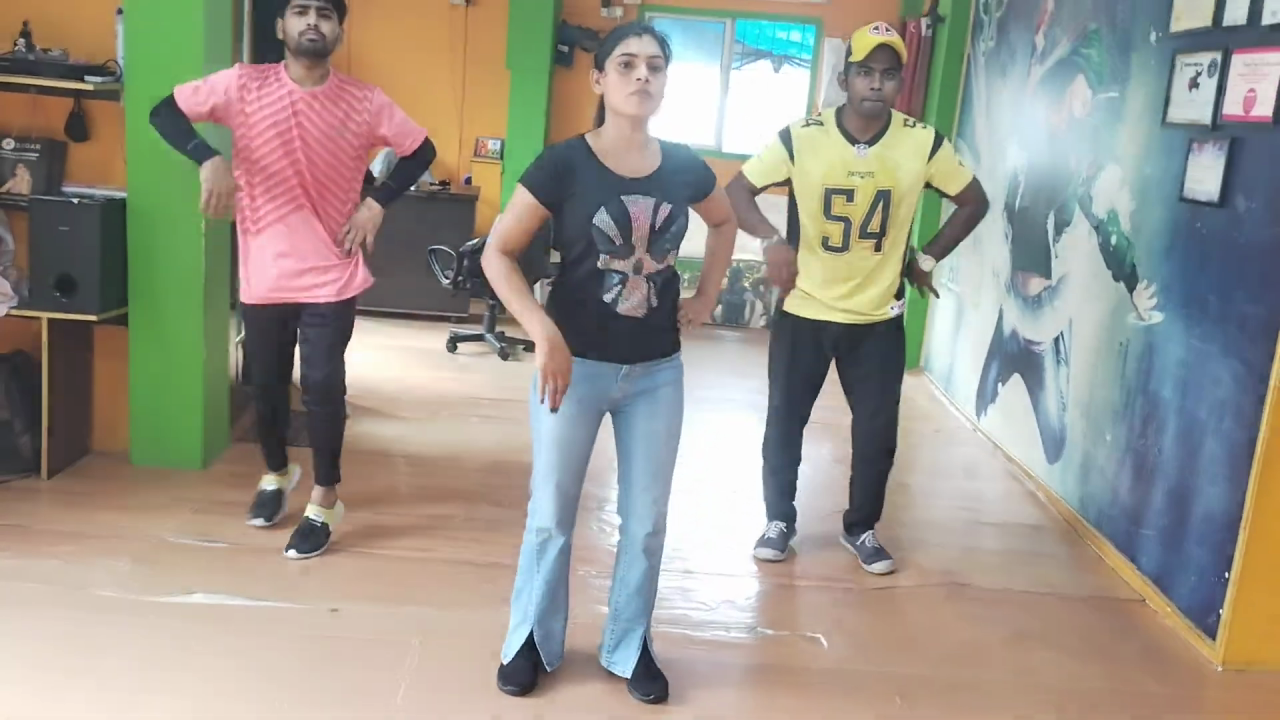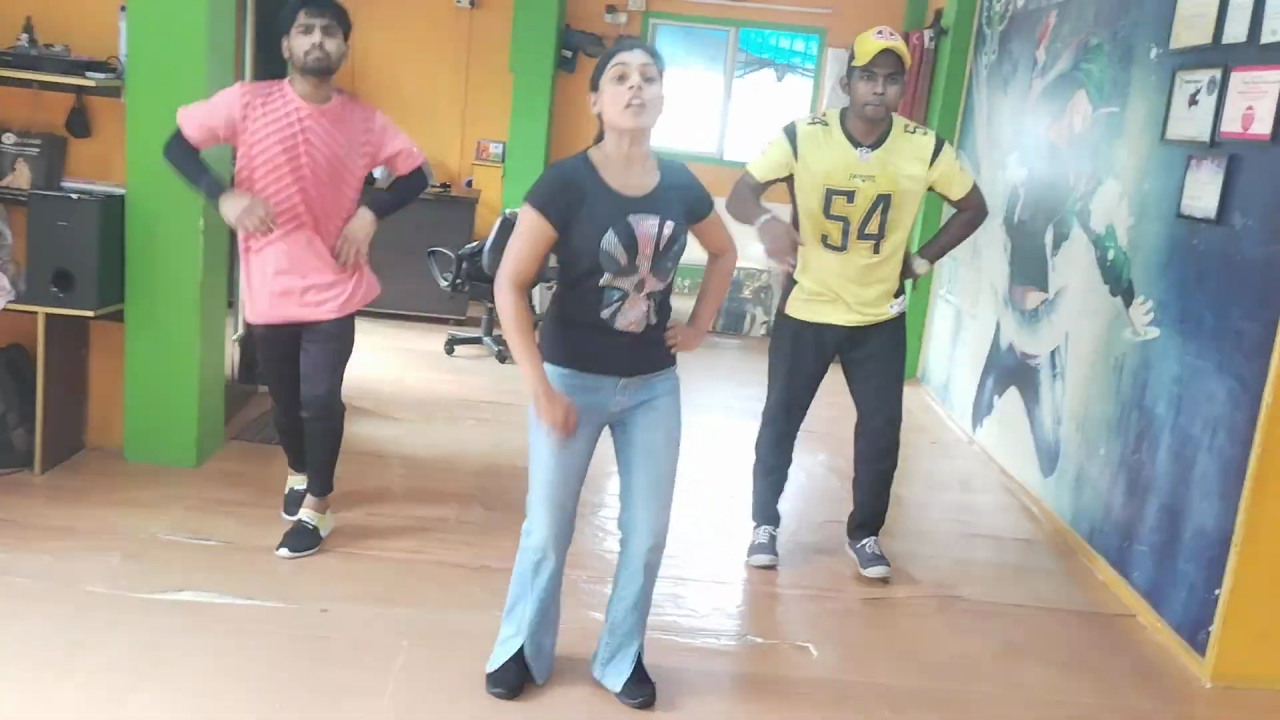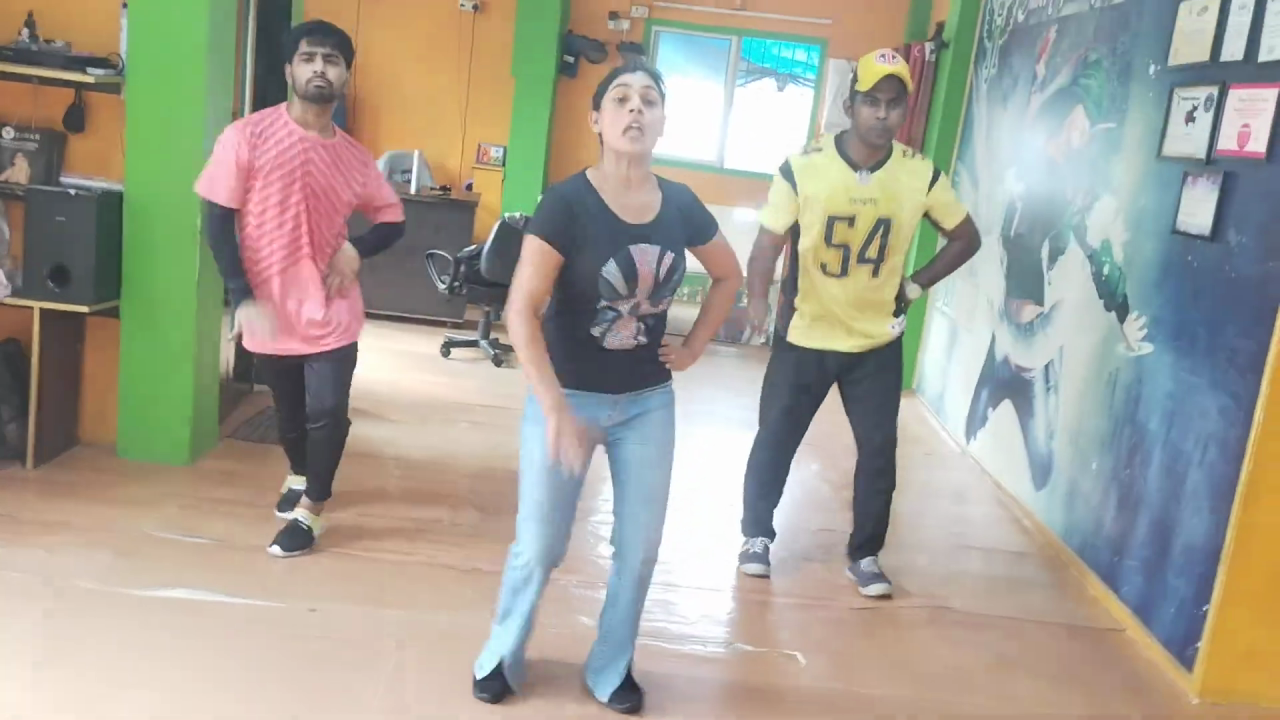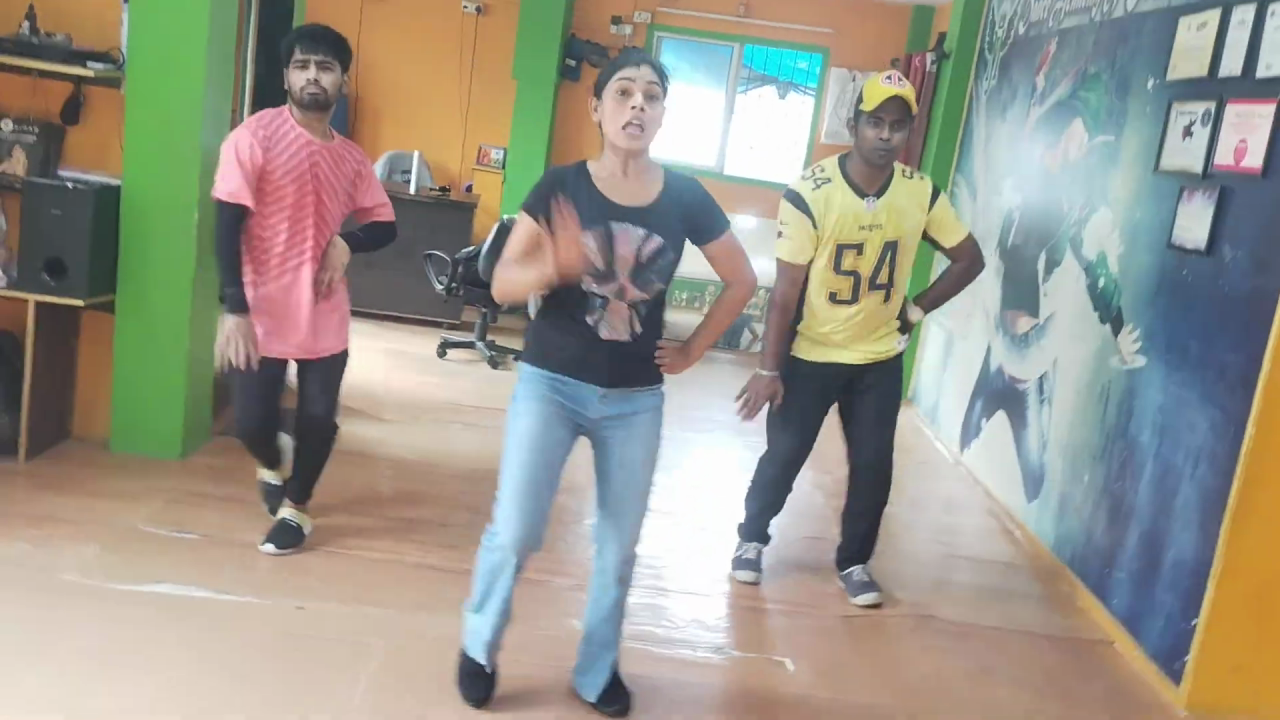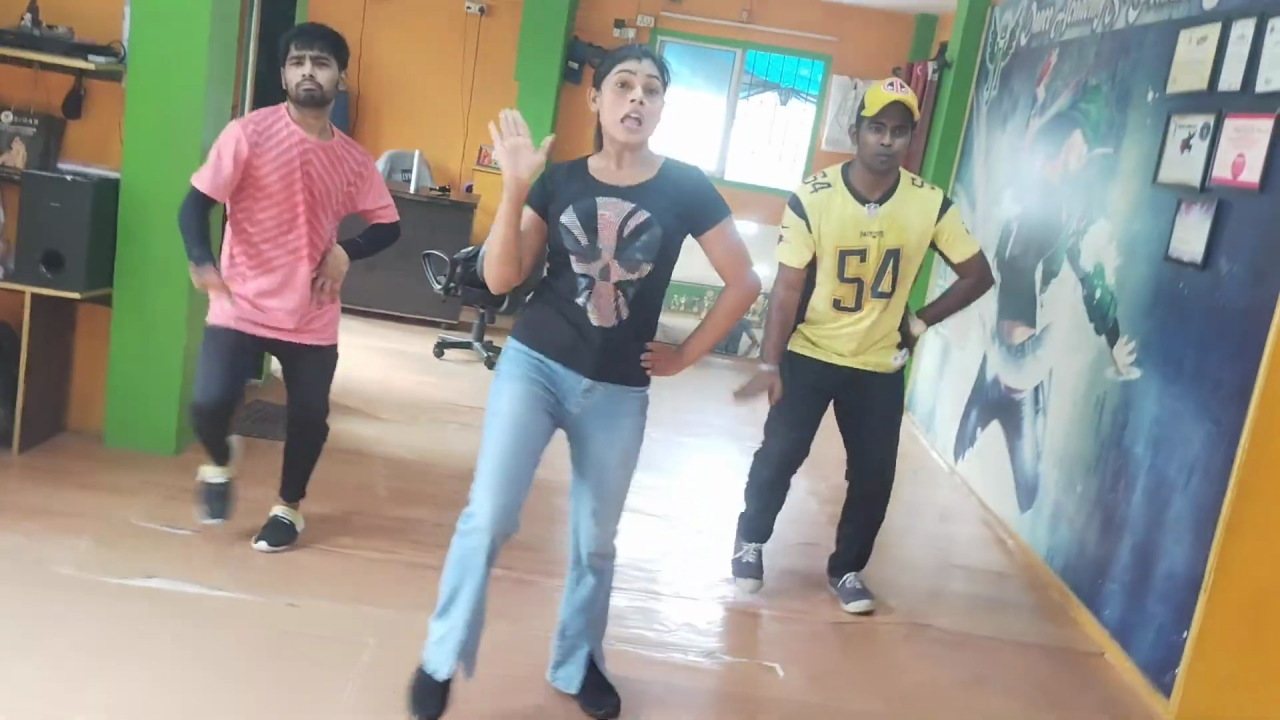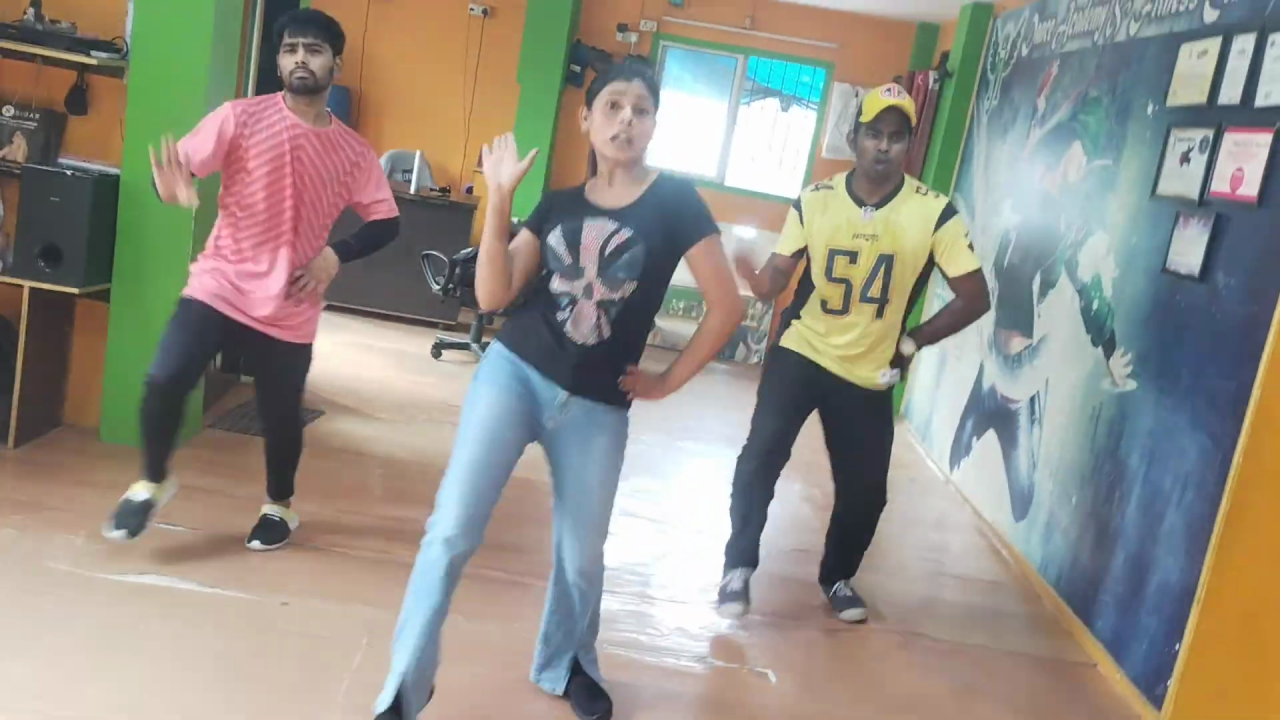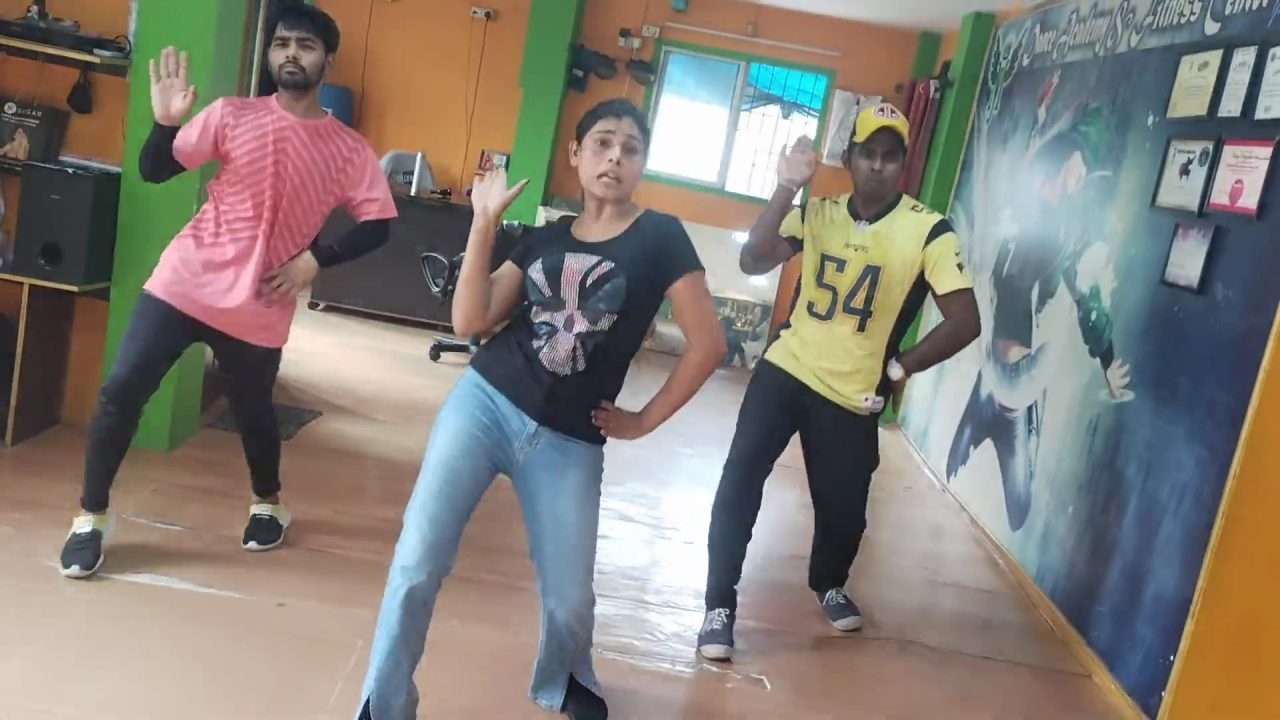
dt=0.1s
person 1, frame 1
left shoulder: (683, 166)
right shoulder: (563, 162)
left elbow: (726, 224)
right elbow: (497, 253)
left wrist: (704, 299)
right wrist: (543, 334)
left hip: (657, 372)
right hip: (578, 364)
left knee: (646, 518)
right knee: (552, 514)
left ankle: (629, 647)
right ankle: (533, 640)
person 1, frame 2
left shoulder: (679, 184)
right shoulder: (568, 181)
left elbow: (723, 251)
right elbow: (510, 283)
left wrist: (698, 325)
right wrist: (540, 387)
left hip: (653, 385)
right hip: (574, 380)
left knee: (647, 534)
right knee: (548, 532)
left ankle: (621, 658)
right ankle: (522, 647)
person 1, frame 3
left shoulder: (682, 205)
right shoulder: (567, 204)
left elbow: (730, 278)
right elbow: (523, 314)
left wrist: (691, 347)
right wrist: (556, 414)
left hip: (645, 401)
right hip: (567, 394)
left knee: (640, 547)
right knee: (539, 547)
left ankle: (610, 667)
right ankle: (503, 654)
person 1, frame 4
left shoulder: (685, 196)
right shoulder: (561, 187)
left elbow: (742, 282)
right elbow: (503, 286)
left wrist: (692, 352)
right wrist: (553, 262)
left hip: (635, 398)
right hip: (552, 382)
left knee: (618, 546)
right knee: (514, 531)
right ankle: (479, 644)
person 1, frame 5
left shoulder: (686, 187)
right shoulder: (561, 179)
left elbow: (743, 285)
right elbow: (500, 275)
left wrist: (685, 356)
right wrist: (514, 186)
left hip: (618, 389)
right hip: (534, 364)
left knee: (594, 539)
right knee: (489, 515)
left ankle: (578, 665)
right ankle: (442, 659)
person 1, frame 6
left shoulder: (675, 201)
right shoulder: (558, 204)
left elbow: (728, 305)
right elbow: (492, 297)
left wrist: (668, 381)
right wrist: (498, 200)
left hip: (596, 406)
right hip: (514, 373)
left knee: (581, 557)
right knee: (453, 528)
left ankle: (568, 666)
person 1, frame 7
left shoulder: (661, 238)
right shoulder: (542, 238)
left elbow: (708, 344)
right elbow: (469, 322)
left wrist: (643, 420)
right wrist: (484, 224)
left hip: (567, 442)
right hip: (483, 405)
left knee: (569, 601)
right knee: (416, 561)
person 2, frame 1
left shoulder: (364, 103)
right shoulder: (243, 86)
left elbow: (421, 151)
right elbow: (166, 112)
left wrist: (378, 202)
right wrist: (207, 159)
left hip: (328, 272)
right hip: (264, 269)
left knee: (323, 385)
right knee: (266, 381)
left ankle: (324, 500)
right ankle: (276, 474)
person 2, frame 2
left shoulder: (363, 121)
right shoulder: (247, 103)
left elbow: (416, 172)
right elbow: (178, 144)
left wrist: (371, 211)
right wrist: (223, 196)
left hip: (331, 287)
right hip: (267, 284)
left knee: (320, 396)
right knee: (283, 393)
left ankle: (317, 507)
right ankle: (300, 472)
person 2, frame 3
left shoulder: (357, 159)
right shoulder: (247, 136)
left elbow: (392, 224)
right elbow: (218, 220)
left wrist: (354, 249)
right wrist: (245, 297)
left hip: (331, 312)
right hip: (268, 310)
left knee: (327, 415)
right knee: (291, 412)
left ankle: (308, 509)
right ankle: (299, 474)
person 2, frame 4
left shoulder: (352, 159)
right shoulder: (254, 137)
left elbow: (384, 223)
right elbow: (229, 225)
left wrist: (346, 243)
right wrist: (234, 309)
left hip: (322, 313)
right hip: (259, 313)
left knee: (318, 419)
right knee: (252, 420)
left ankle: (297, 507)
right ankle: (272, 463)
person 2, frame 5
left shoulder: (354, 158)
right shoulder: (250, 134)
left elbow: (384, 223)
right elbow: (196, 205)
left wrist: (346, 248)
right wrist: (204, 263)
left hip: (313, 309)
right hip: (244, 299)
left knee: (308, 416)
right knee: (209, 401)
left ankle: (288, 506)
right ankle: (218, 462)
person 2, frame 6
left shoulder: (354, 150)
right shoulder: (240, 117)
left elbow: (386, 221)
right elbow: (179, 167)
left wrist: (336, 253)
right wrist: (173, 184)
left hip: (290, 305)
right hip: (221, 282)
left knee: (283, 414)
right knee: (164, 380)
left ankle: (279, 504)
right ankle: (151, 482)
person 2, frame 7
left shoulder: (349, 147)
right shoulder: (231, 116)
left elbow: (379, 223)
right elbow: (154, 169)
left wrist: (316, 257)
right wrist: (165, 119)
left hip: (258, 302)
right hip: (189, 280)
left knee: (254, 411)
right knee: (123, 387)
left ankle: (266, 504)
right ankle: (91, 515)
person 3, frame 1
left shoulder: (924, 143)
right shoulder: (800, 138)
left elbow: (974, 201)
right elbow: (736, 193)
left wrist: (928, 258)
right wrist: (769, 238)
left hip: (877, 317)
right hip: (804, 311)
left knee: (877, 428)
right knee: (786, 421)
left ankle: (861, 527)
right ankle: (780, 520)
person 3, frame 2
left shoulder: (925, 148)
right shoulder: (803, 136)
left elbow: (973, 208)
right elbow: (739, 193)
left wrist: (921, 259)
right wrist: (769, 223)
left hip: (879, 318)
right hip: (806, 313)
left knee: (881, 429)
right knee: (780, 421)
left ankle: (864, 533)
right ankle: (766, 523)
person 3, frame 3
left shoulder: (922, 174)
right shoulder: (803, 167)
left elbow: (966, 239)
right elbow: (767, 246)
left wrist: (912, 285)
right wrist: (756, 298)
left hip: (876, 343)
right hip: (804, 339)
left knee: (879, 452)
right knee: (774, 442)
left ankle: (864, 552)
right ankle: (757, 534)
person 3, frame 4
left shoulder: (921, 192)
right shoulder: (810, 193)
left elbow: (970, 258)
right elbow: (786, 290)
left wrist: (916, 308)
right wrist: (768, 369)
left hip: (878, 358)
right hip: (808, 353)
left knee: (874, 466)
right knee: (783, 456)
left ankle: (853, 562)
right ankle: (752, 538)
person 3, frame 5
left shoulder: (932, 203)
right shoulder: (812, 199)
left elbow: (978, 276)
right elbow: (787, 289)
left wrist: (916, 322)
right wrist: (770, 365)
left hip: (879, 364)
right hip: (809, 353)
left knee: (873, 475)
right knee: (780, 454)
left ankle: (847, 569)
right ankle: (751, 537)
person 3, frame 6
left shoulder: (935, 212)
right shoulder: (815, 201)
left elbow: (974, 297)
right elbow: (775, 277)
left wrist: (909, 343)
right wrist: (758, 279)
left hip: (867, 376)
right hip: (801, 354)
left knee: (865, 490)
right knee: (762, 455)
left ankle: (837, 576)
right ankle: (738, 565)
person 3, frame 7
left shoulder: (930, 231)
right shoulder: (816, 213)
left elbow: (964, 322)
right elbow: (754, 262)
left wrist: (895, 370)
right wrist: (784, 190)
left hip: (853, 398)
right hip: (786, 372)
left knee: (842, 511)
right knee: (741, 478)
left ankle: (829, 587)
right ankle: (720, 605)
person 4, frame 1
left shoulder: (1090, 153)
right shoulder: (1033, 136)
left elbow: (1109, 229)
left wrist: (1133, 288)
left hip: (1049, 305)
right hip: (1015, 298)
left knee: (1051, 420)
right knee: (982, 406)
person 4, frame 2
left shoulder: (1089, 168)
right shoulder: (1033, 149)
left elbow: (1108, 245)
left wrist: (1130, 304)
left hip: (1045, 318)
right hip: (1014, 310)
left knee: (1046, 432)
right knee: (980, 415)
person 4, frame 3
left shoulder: (1087, 188)
right shoulder: (1031, 165)
left elbow: (1104, 260)
left wrist: (1124, 318)
left hip: (1041, 330)
right hip: (1008, 323)
left knee: (1038, 443)
right knee: (974, 425)
person 4, frame 4
left shoulder: (1084, 201)
right shoulder: (1031, 178)
left elbow: (1099, 273)
left wrist: (1118, 331)
left hip: (1036, 343)
right hip: (1004, 333)
left knee: (1031, 456)
right knee: (969, 435)
person 4, frame 5
left shoulder: (1084, 214)
right shoulder: (1027, 192)
left elbow: (1096, 283)
left wrist: (1115, 344)
left hip: (1032, 352)
right hip: (1000, 344)
left knee: (1025, 461)
right knee: (964, 442)
person 4, frame 6
left shoulder: (1080, 226)
right shoulder: (1025, 200)
left elbow: (1094, 296)
left wrist: (1111, 355)
left hip: (1029, 363)
right hip: (997, 352)
left knee: (1021, 476)
right knee: (959, 453)
person 4, frame 7
left shoulder: (1081, 233)
right shoulder: (1025, 212)
left elbow: (1092, 306)
left wrist: (1108, 364)
left hip: (1027, 373)
right hip: (994, 362)
left knee: (1017, 482)
right knee: (957, 460)
